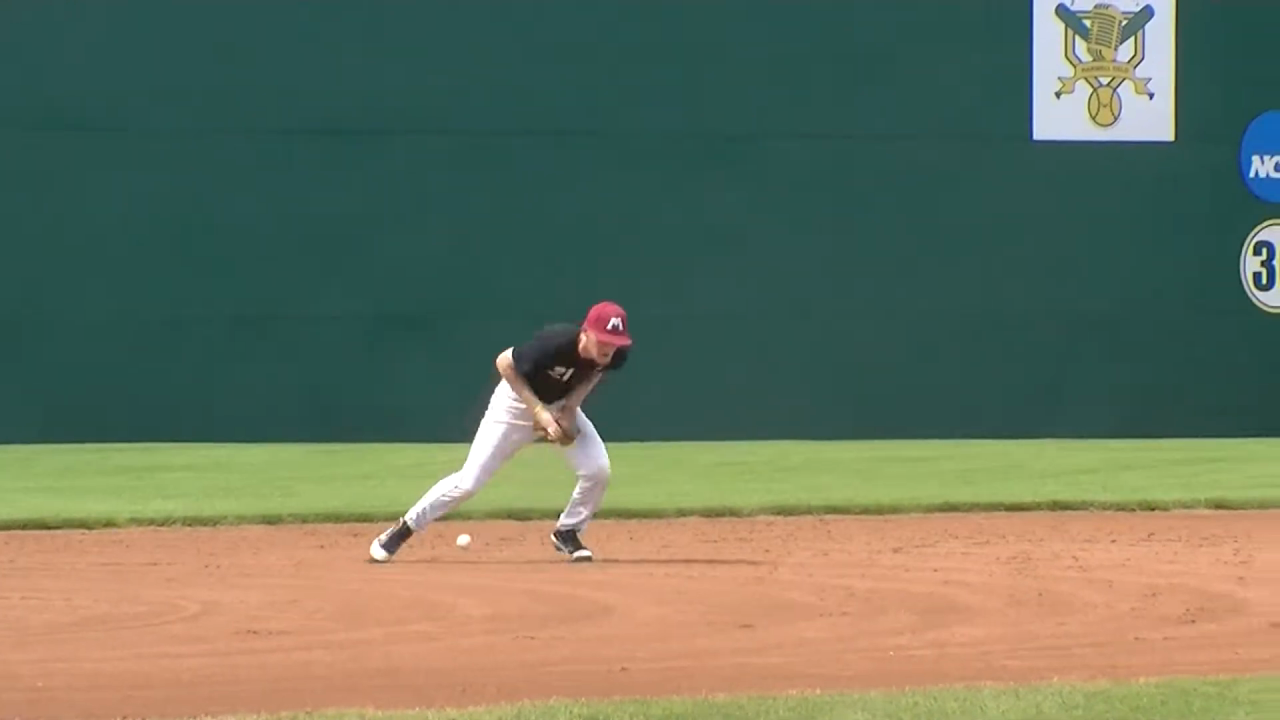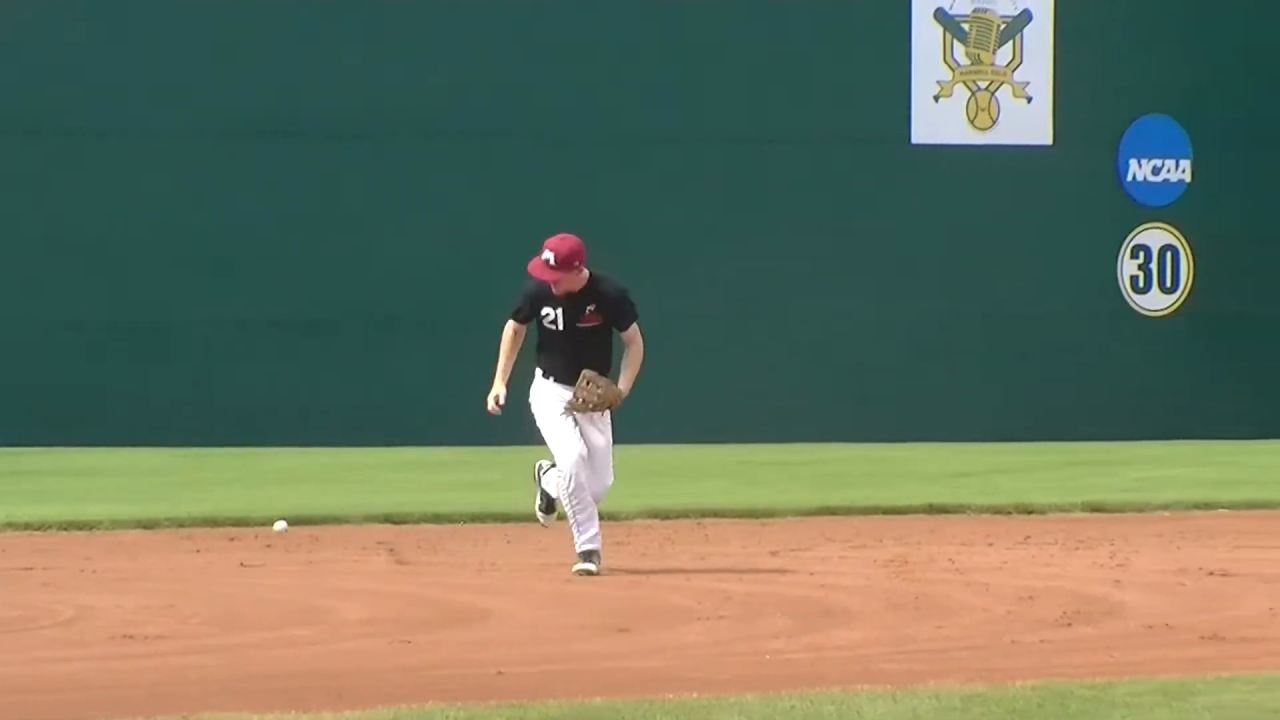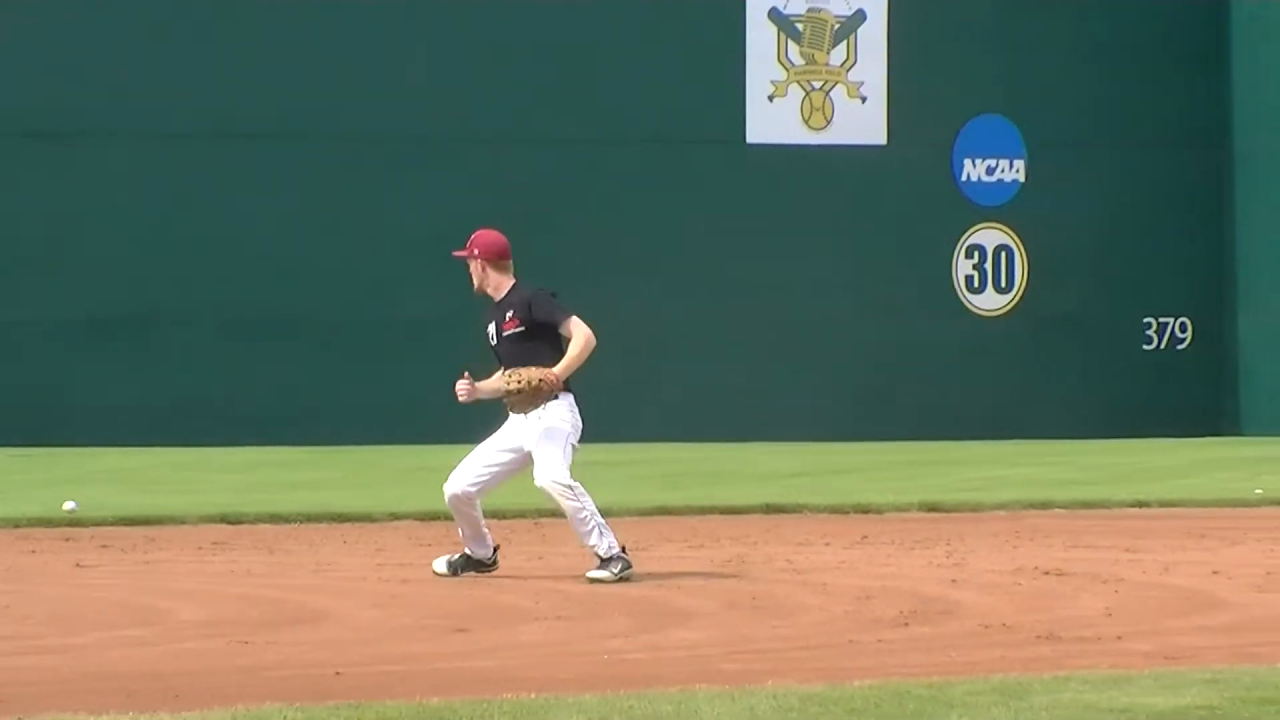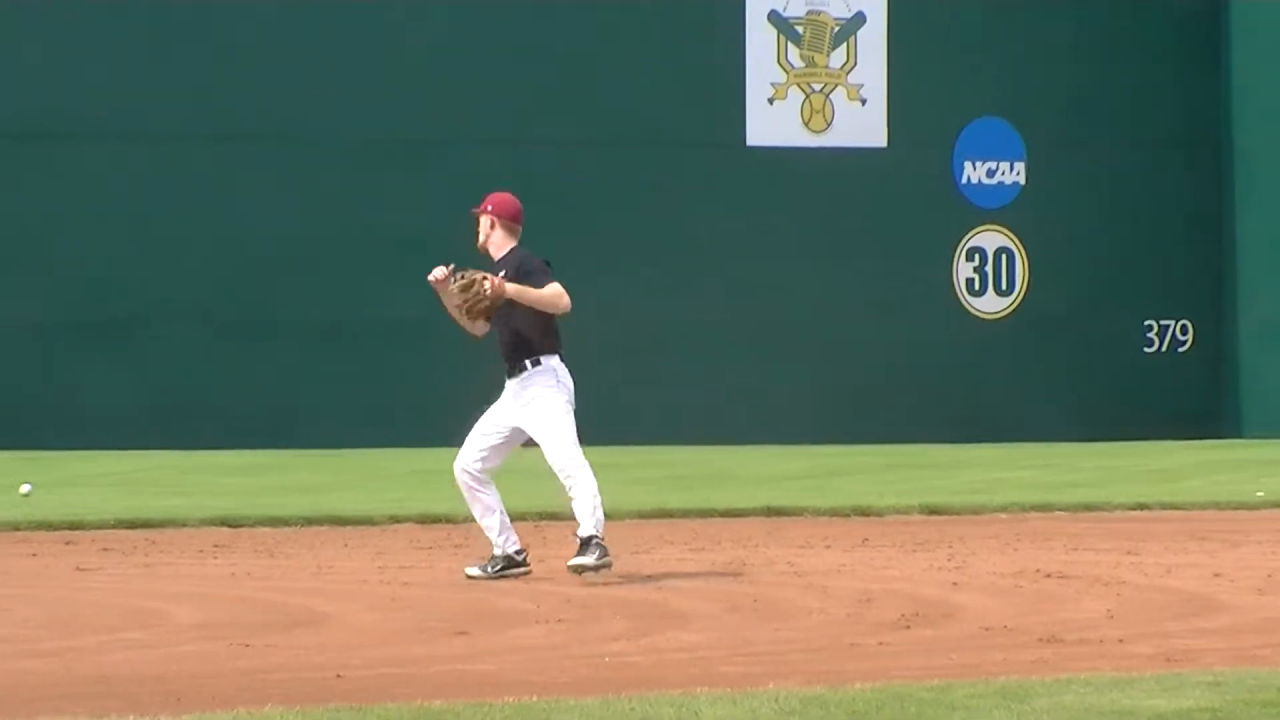
dt=0.4s
person 1, frame 1
left shoulder: (616, 355)
right shoulder: (548, 347)
right elbow: (504, 363)
left wrist: (570, 406)
right wrist: (538, 410)
left hip: (559, 404)
right hip: (519, 403)
left knee: (599, 471)
right knee: (469, 481)
left ankle: (567, 532)
right ankle: (408, 526)
person 1, frame 2
left shoulder: (611, 294)
right shoulder: (537, 292)
left elbow: (634, 343)
right elbow: (514, 329)
left wrist: (621, 389)
right wrist: (499, 383)
right hip: (549, 391)
left knee: (598, 481)
right knee: (573, 459)
left ankle: (551, 479)
right ankle: (587, 548)
person 1, frame 3
left shoulder: (532, 299)
right shoulder: (495, 315)
left elbow: (586, 337)
left wrist: (558, 374)
right wrist: (478, 389)
left hip: (554, 415)
right hip: (518, 422)
left knee: (552, 477)
right knee: (458, 489)
left ankle: (612, 554)
right ankle: (479, 553)
person 1, frame 4
left shoulder: (525, 260)
right shoulder: (499, 269)
left elbow: (562, 301)
right elbow: (479, 326)
left wrist: (506, 291)
right wrist: (445, 291)
left hip: (545, 381)
right hip: (514, 388)
left knee: (565, 457)
right knee: (468, 466)
left ankle: (593, 542)
right ankle: (508, 553)
